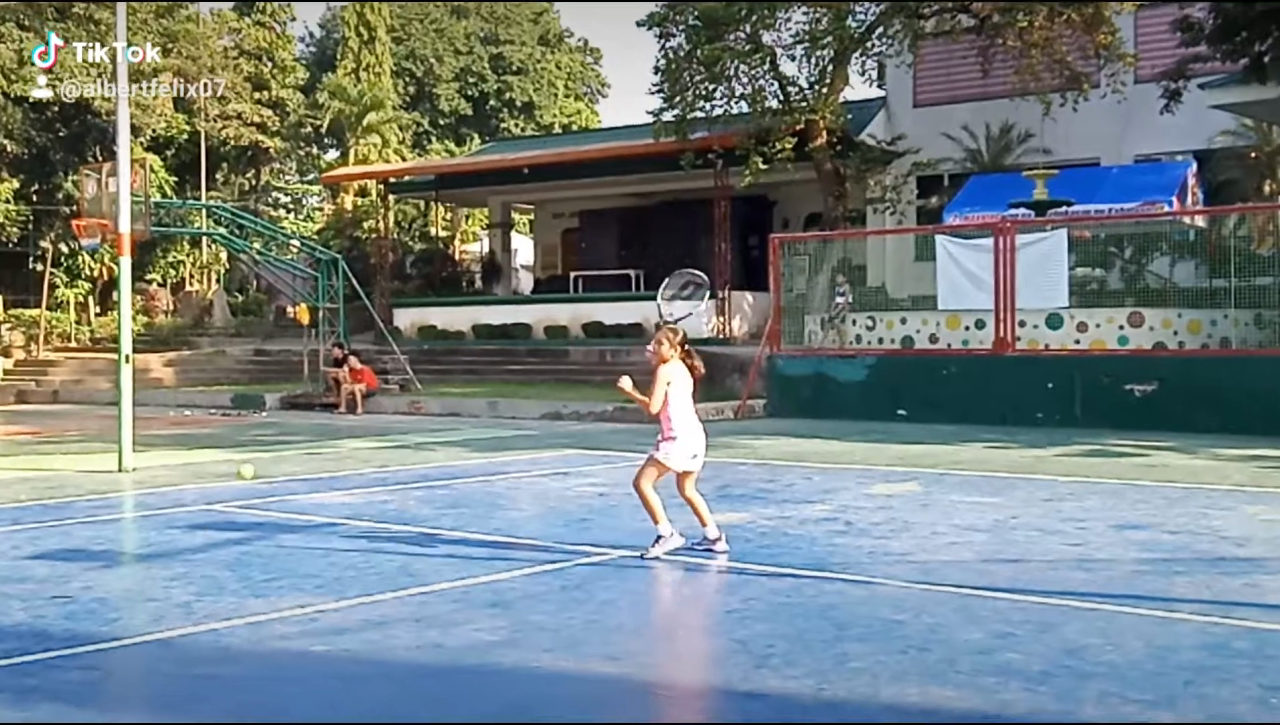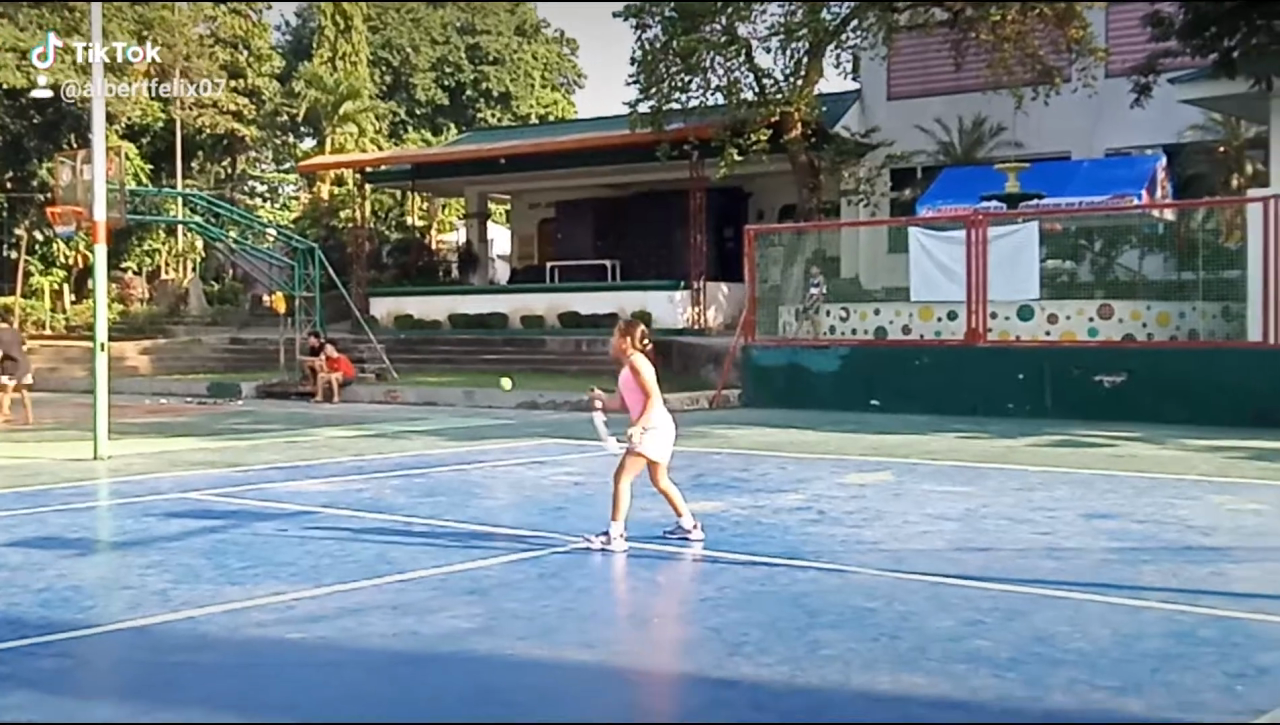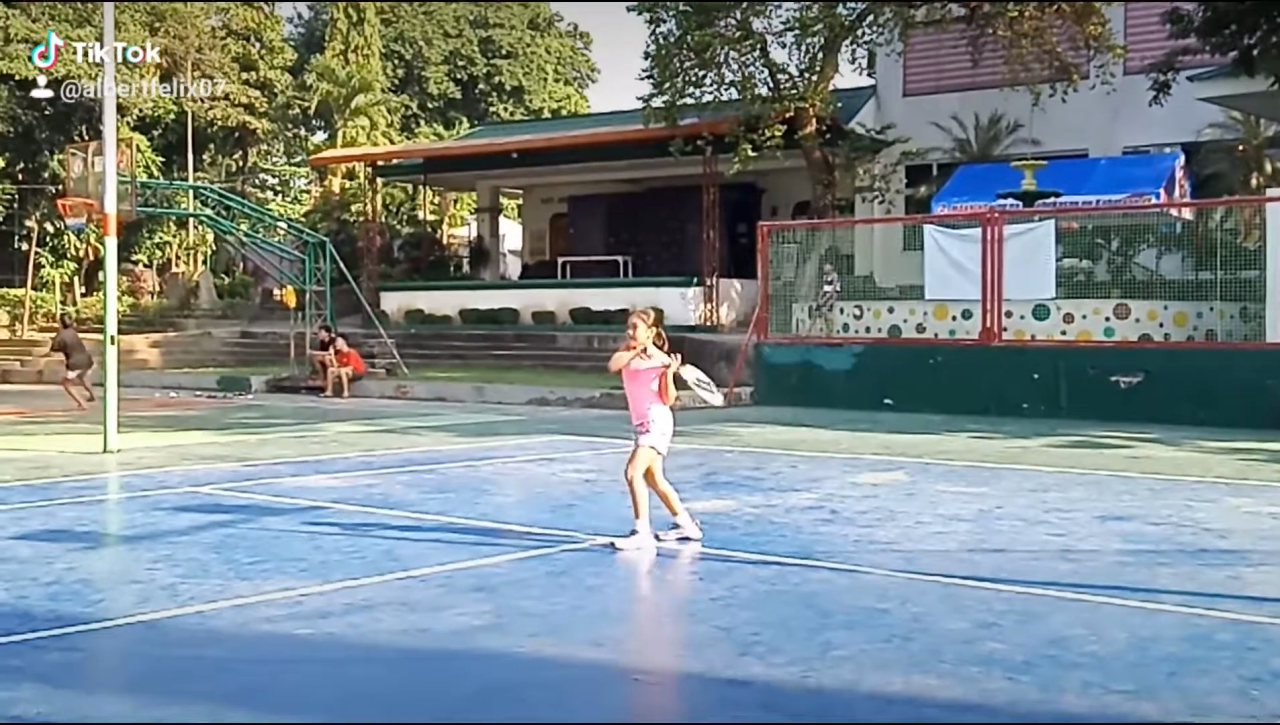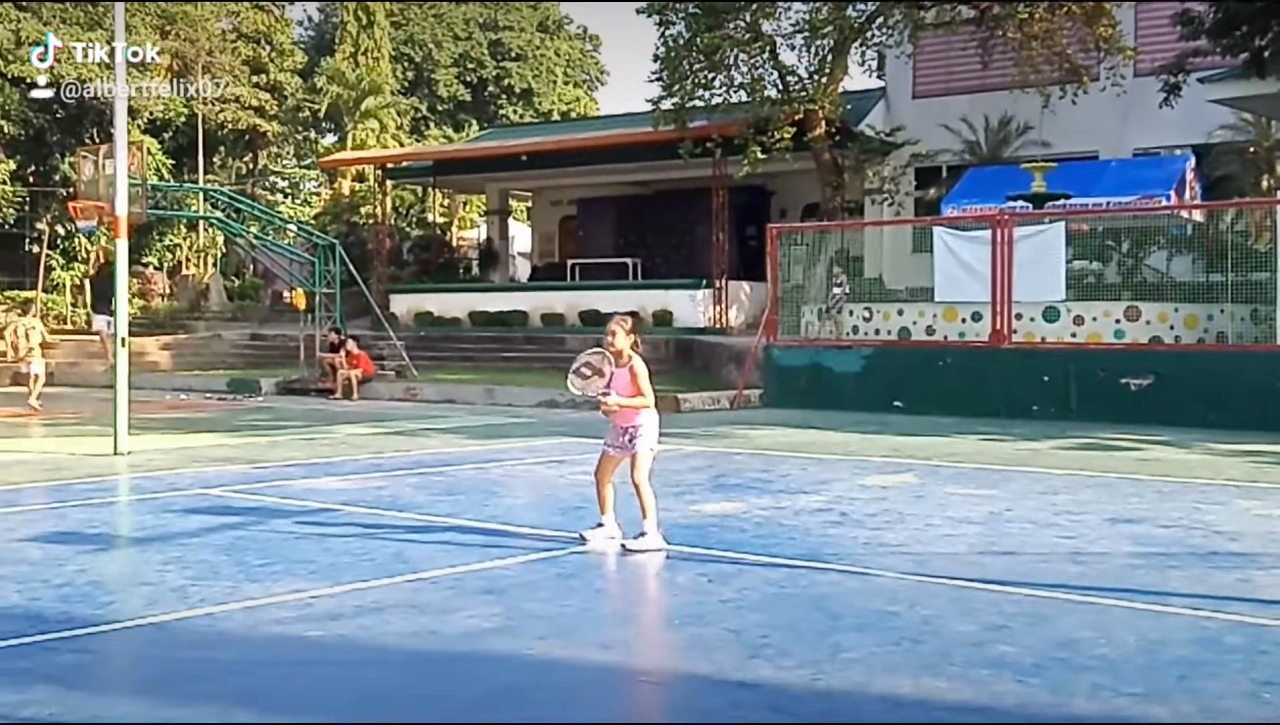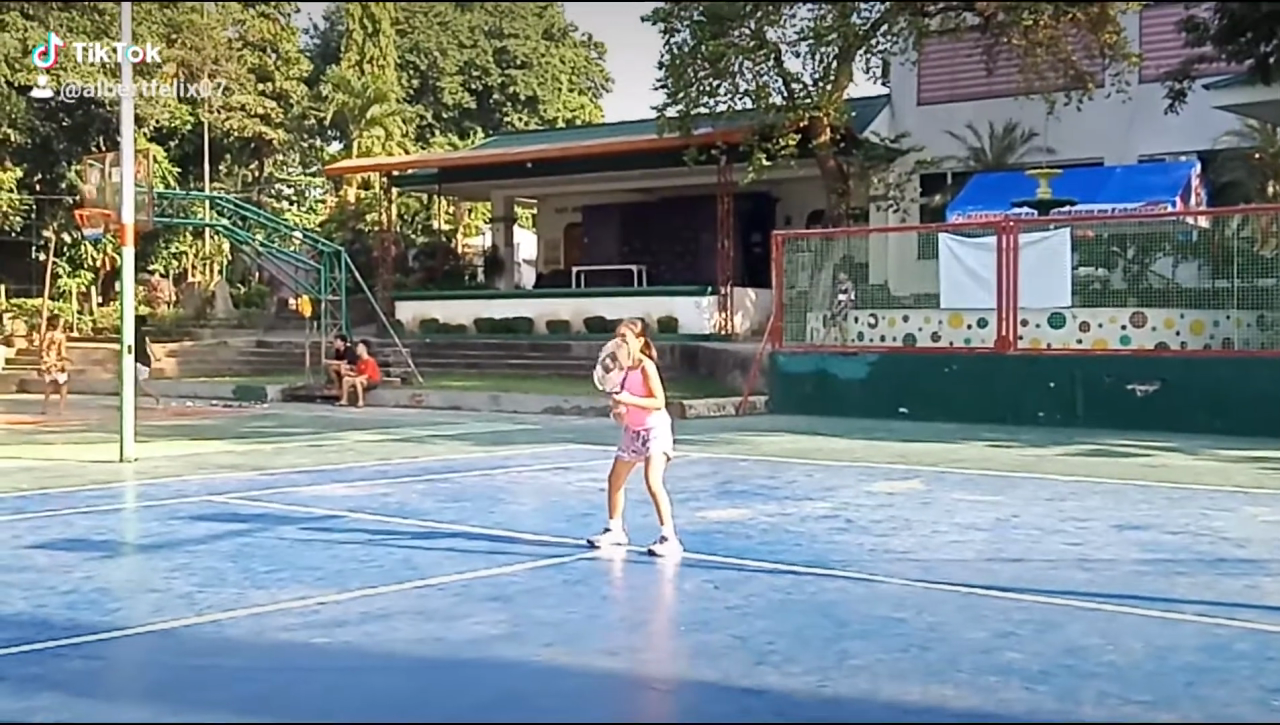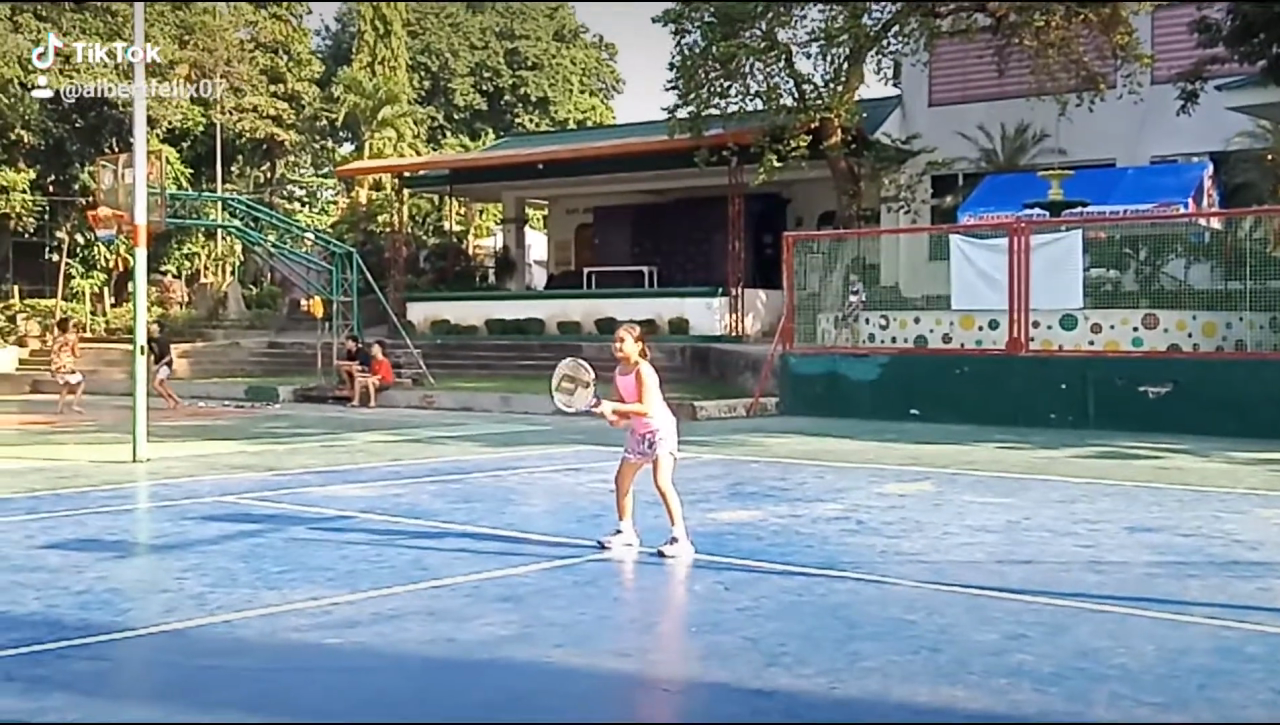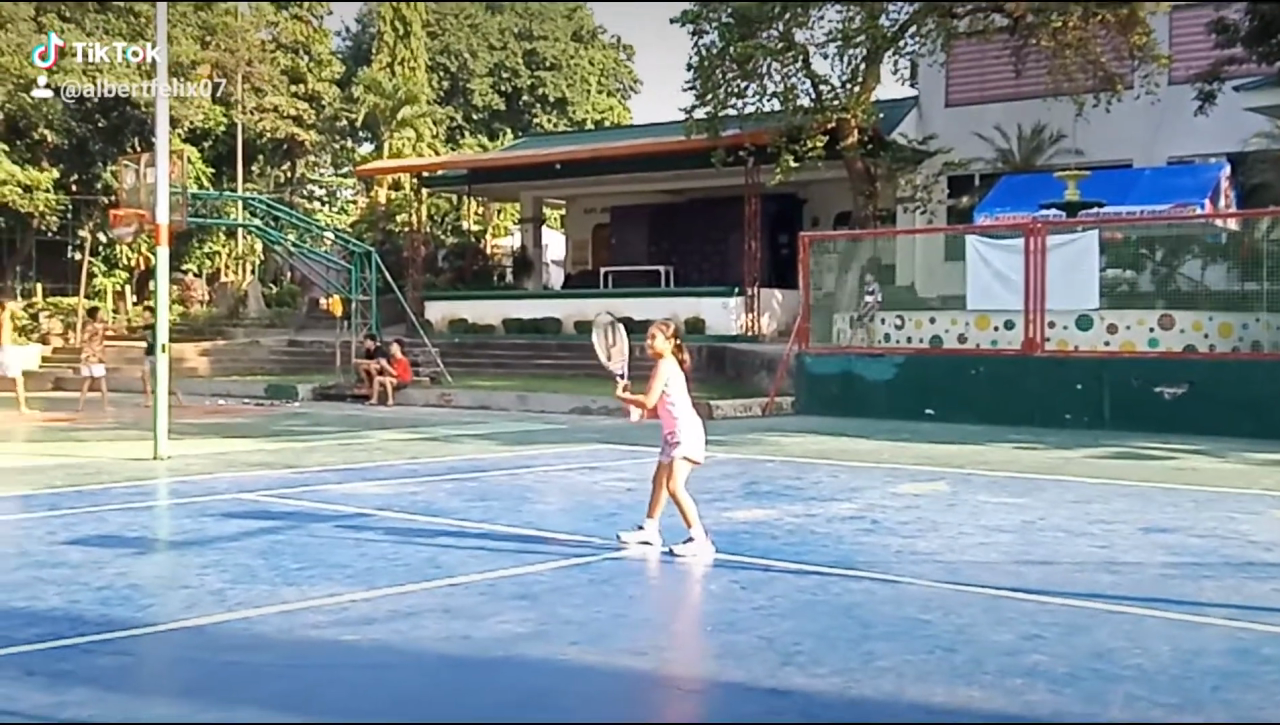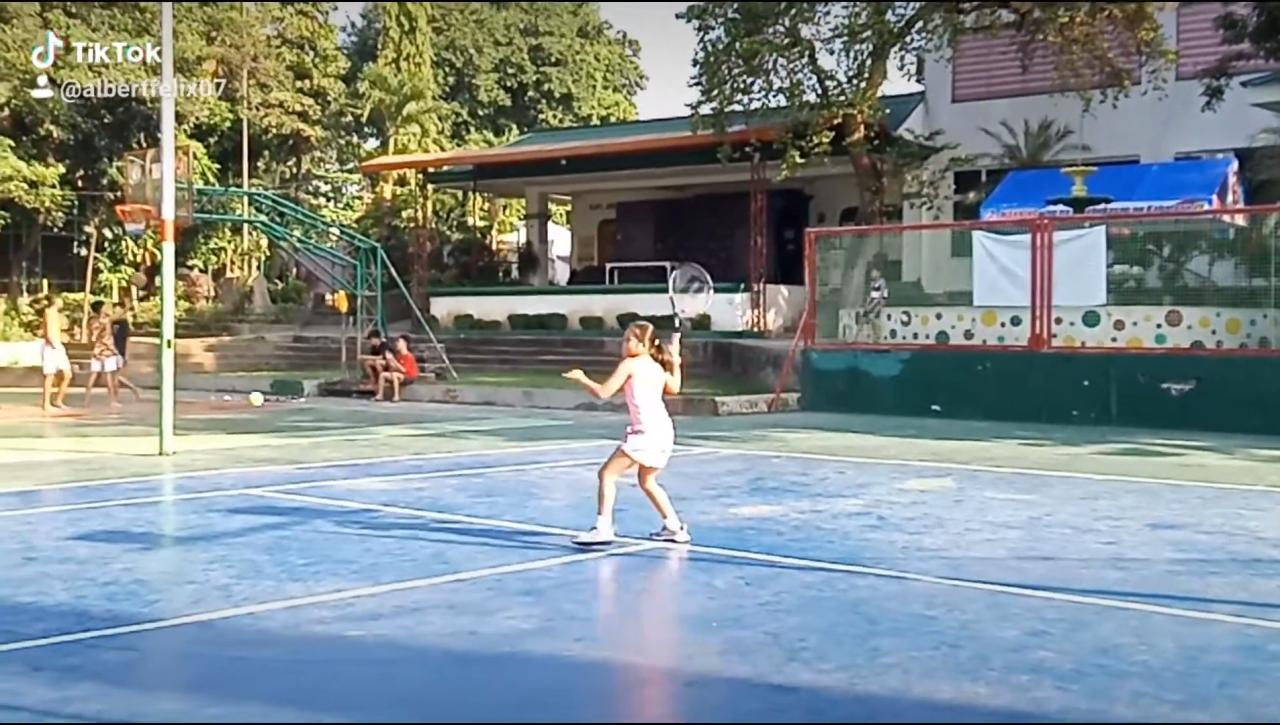
dt=0.5s
person 1, frame 1
left shoulder: (665, 370)
right shoulder: (683, 368)
left elbow: (653, 407)
left wrist: (630, 391)
left hip: (677, 438)
right hip: (693, 435)
left knee: (642, 483)
right knee: (687, 489)
left ankle: (666, 533)
right ankle: (715, 537)
person 1, frame 2
left shoulder: (635, 362)
right shoulder: (631, 365)
left elbow: (653, 397)
right elbow: (621, 403)
left wrist: (638, 426)
right wrist: (603, 400)
left hip: (653, 427)
right hip: (658, 428)
left knee: (622, 478)
right knee: (660, 479)
left ankle: (615, 535)
right ankle: (689, 525)
person 1, frame 3
left shoulder: (663, 359)
right shoulder: (628, 350)
left elbow: (668, 400)
right elbow: (612, 366)
left wrist: (670, 374)
right wrist: (637, 353)
left hip: (656, 423)
right hip: (639, 424)
left knee: (632, 473)
right knee: (654, 480)
left ankle: (643, 532)
right ankle: (686, 524)
person 1, frame 4
left shoulder: (636, 365)
left elbow: (649, 401)
right elbow: (607, 393)
left wrist: (618, 401)
right wrist: (606, 406)
left hip: (642, 426)
right hip: (620, 426)
left knee: (639, 477)
right knee: (601, 474)
left ankle: (651, 533)
right ankle: (609, 524)
person 1, frame 5
left shoulder: (647, 367)
left elbow: (659, 402)
left wrist: (631, 399)
right wrist: (618, 410)
left hip: (655, 429)
right hip: (632, 430)
left knee: (653, 482)
right knee: (615, 479)
left ankle: (669, 538)
right ankle: (615, 530)
person 1, frame 6
left shoulder: (643, 370)
right shoulder: (619, 372)
left elbow: (646, 408)
left wrist: (613, 407)
right wrist: (616, 416)
left hip: (660, 430)
right hip: (638, 432)
left knee: (662, 483)
right knee: (622, 480)
left ankle: (681, 538)
right ankle: (626, 531)
person 1, frame 7
left shoulder: (664, 365)
right shoulder: (668, 365)
left elbow: (649, 402)
right elbow: (659, 407)
left wrist: (622, 396)
right wrist: (633, 401)
left hip: (685, 431)
right hip: (674, 433)
left knee: (674, 486)
right knee: (660, 480)
left ankle: (699, 539)
right ankle: (649, 529)
person 1, frame 8
left shoulder: (629, 364)
right shoulder: (658, 368)
left elbow: (603, 392)
right elbow: (674, 388)
left wrist: (581, 378)
right wrist: (675, 360)
left hip: (645, 432)
right hip: (663, 430)
left knee: (607, 474)
right knee: (647, 481)
left ankle: (603, 527)
right ankle: (675, 527)
